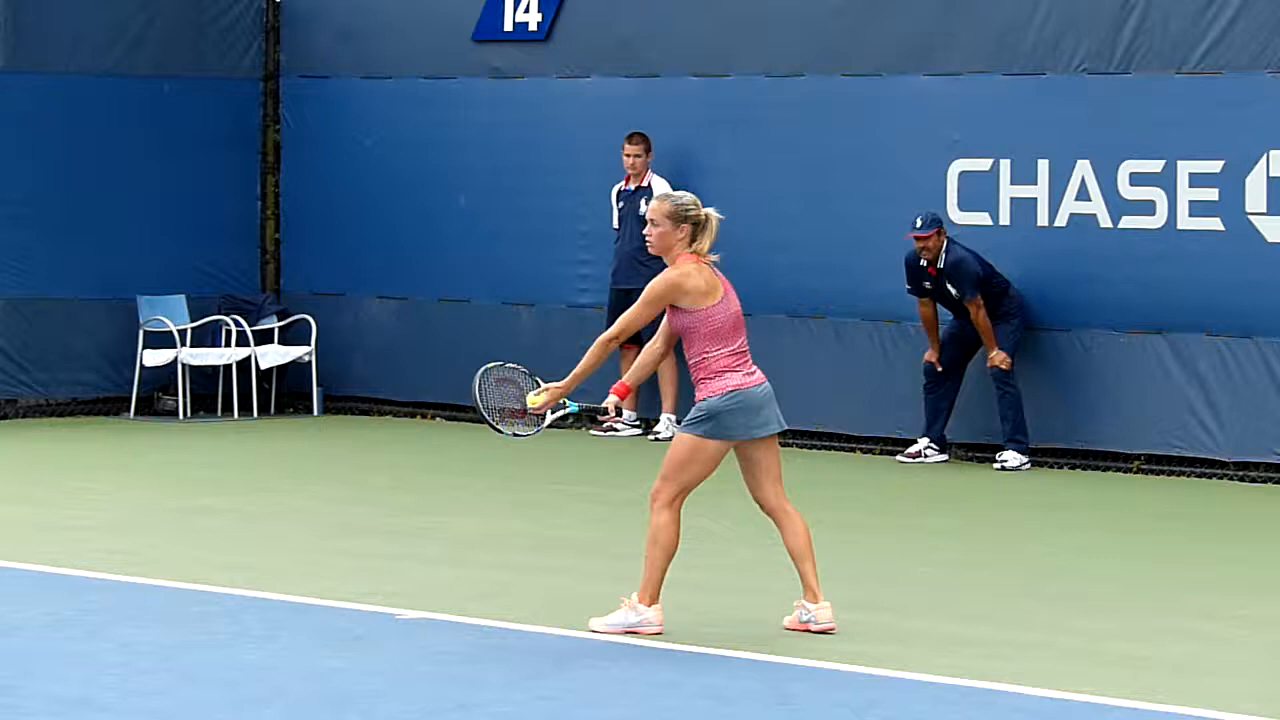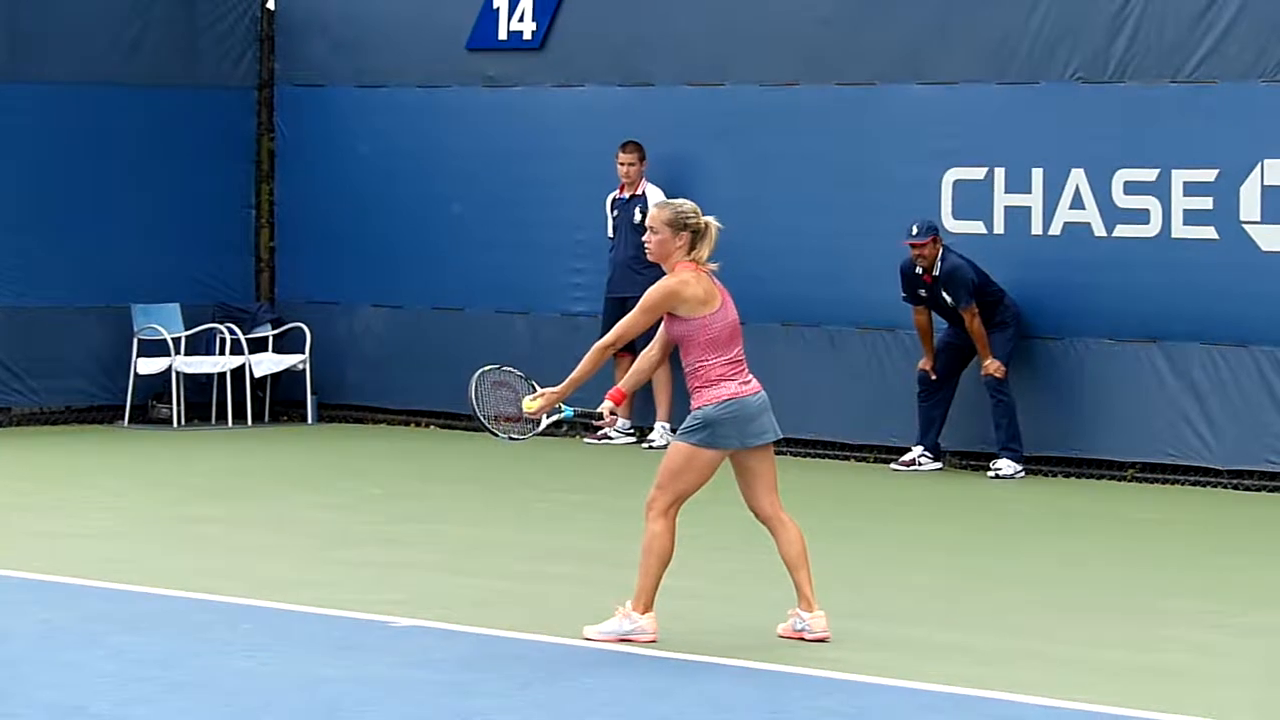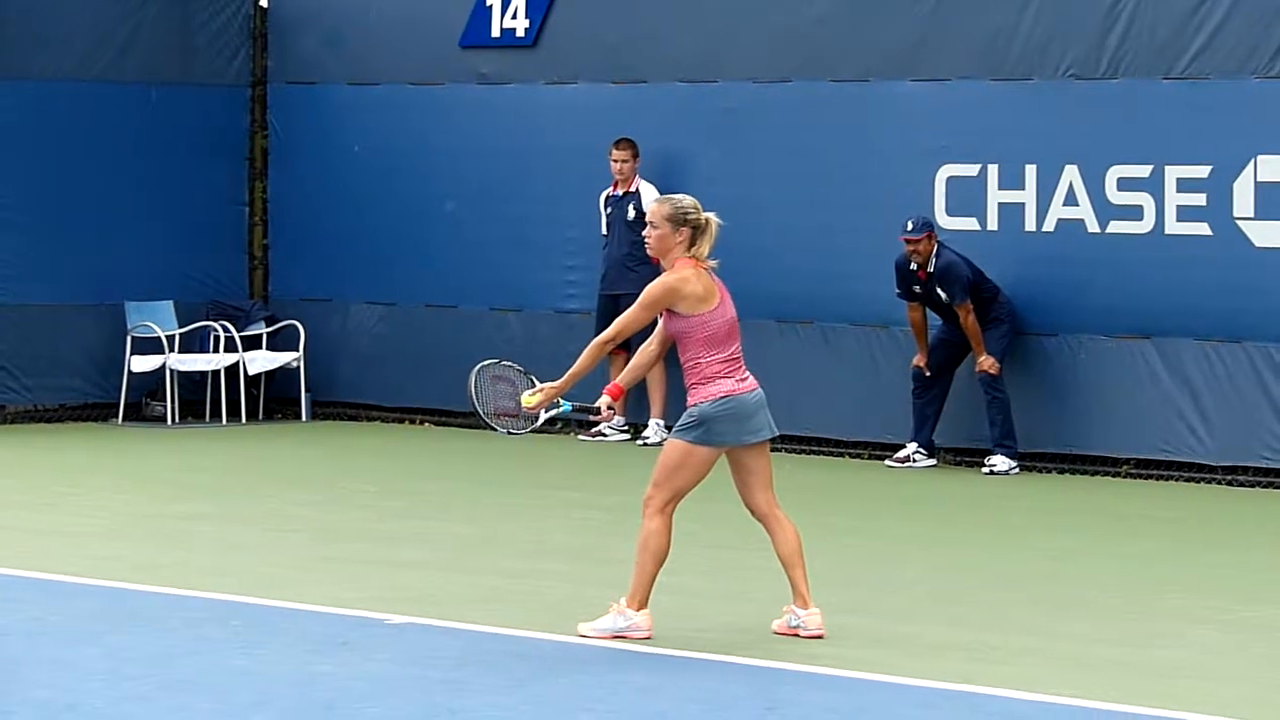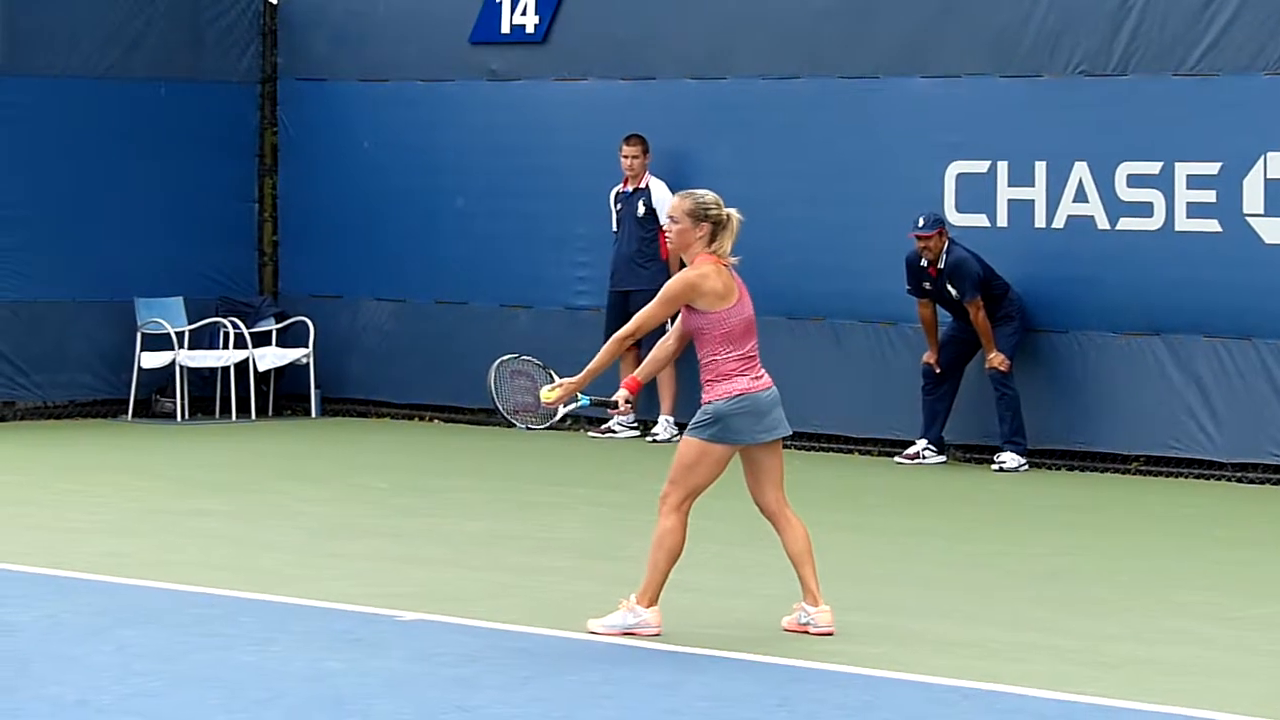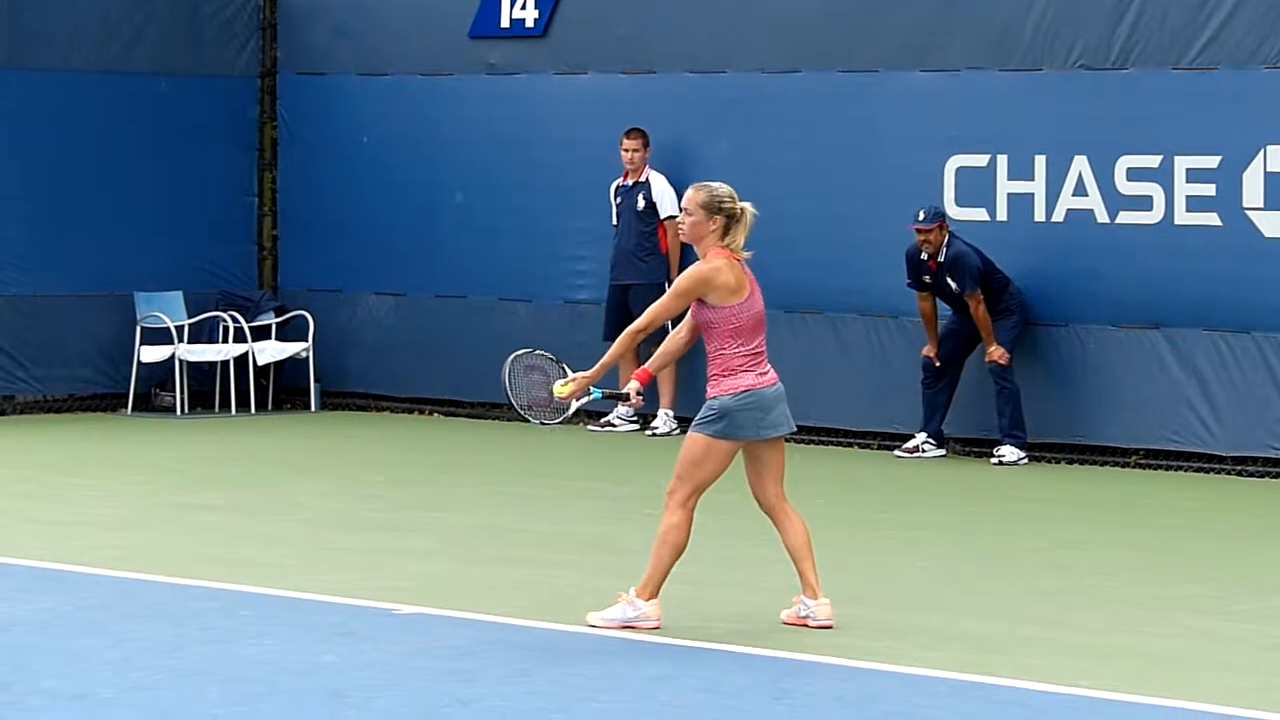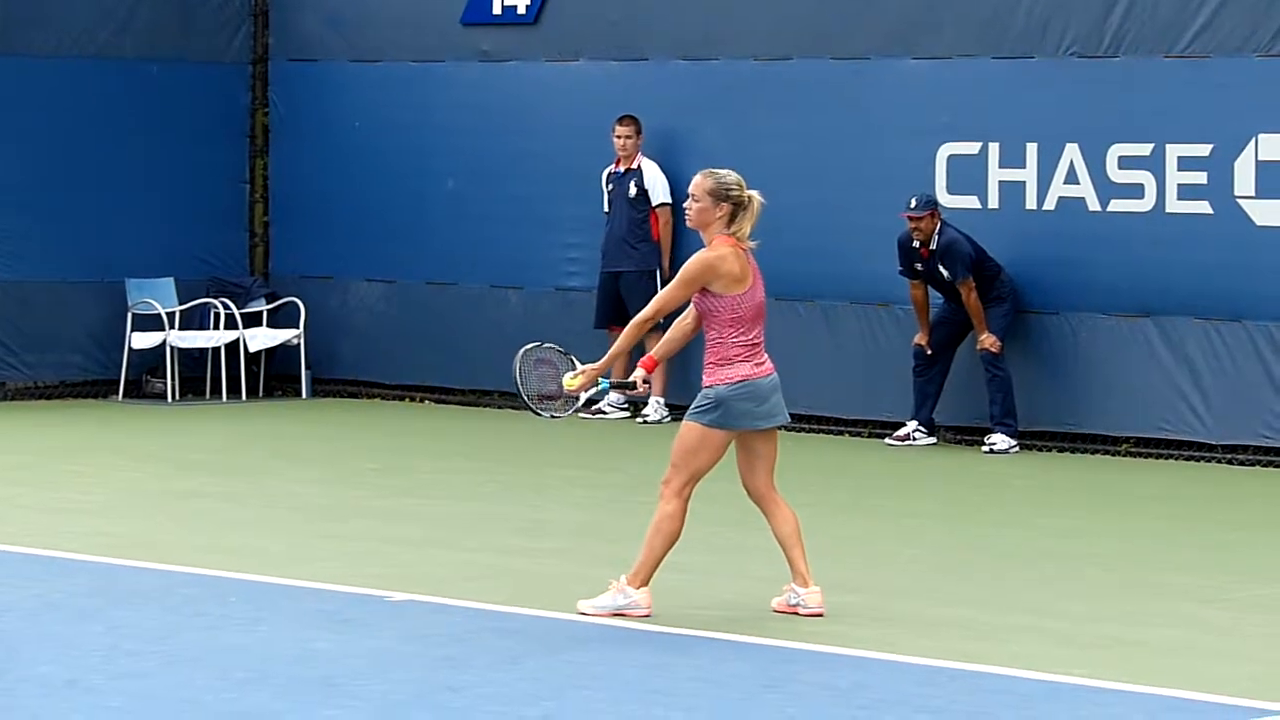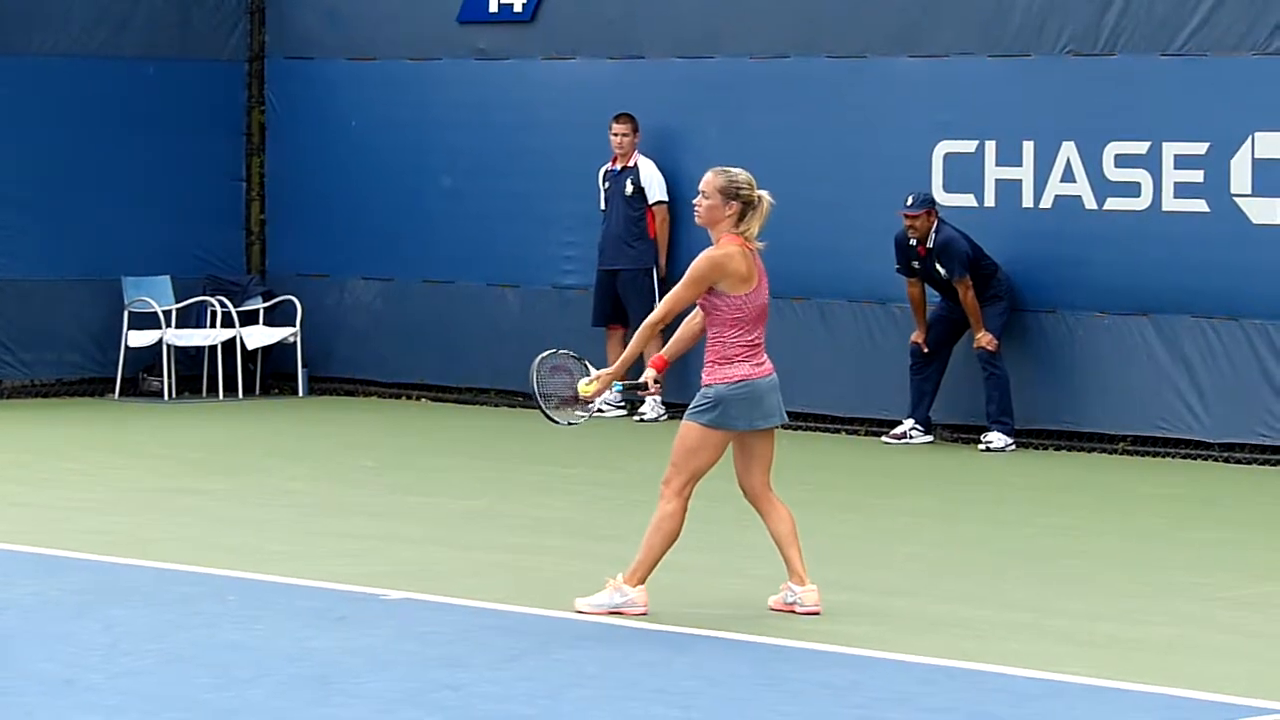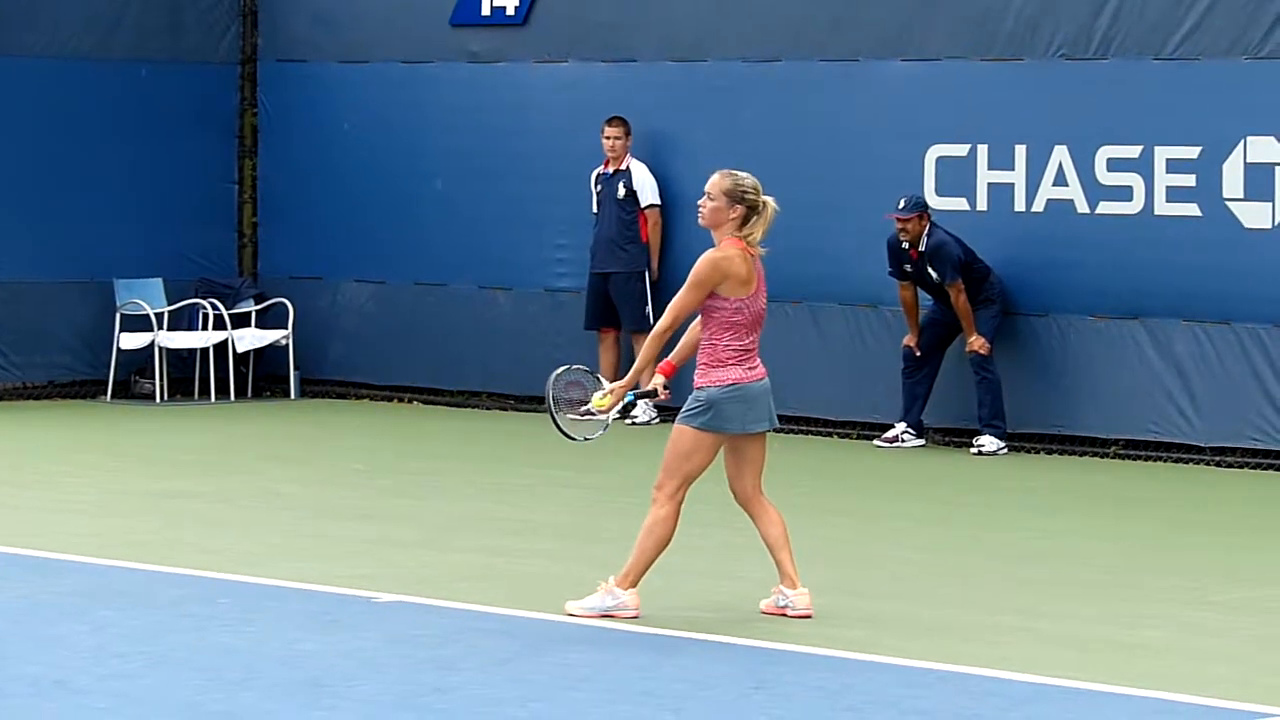
dt=0.7s
person 1, frame 1
left shoulder: (676, 278)
right shoulder: (700, 272)
left elbow: (612, 337)
right elbow: (659, 344)
left wrist: (565, 387)
right wrist: (619, 391)
left hip: (721, 402)
right hip: (754, 393)
left knee: (664, 498)
right knee: (774, 502)
left ankle: (644, 607)
right ankle: (815, 606)
person 1, frame 2
left shoulder: (675, 285)
right shoulder: (697, 279)
left elbow: (609, 344)
right elbow: (656, 351)
left wrist: (561, 392)
right wrist: (616, 397)
left hip: (718, 410)
right hip: (750, 403)
left knee: (659, 507)
right knee: (770, 510)
left ankle: (639, 615)
right ankle: (810, 613)
person 1, frame 3
left shoulder: (674, 282)
right shoulder: (697, 275)
left elbow: (608, 339)
right elbow: (654, 346)
left wrist: (559, 387)
right wrist: (614, 391)
left hip: (712, 407)
right hip: (746, 400)
left knee: (656, 504)
right knee: (765, 507)
left ankle: (633, 612)
right ankle: (805, 611)
person 1, frame 4
left shoulder: (695, 278)
right shoulder: (718, 272)
left elbow: (627, 334)
right elbow: (673, 340)
left wrist: (579, 381)
right wrist: (632, 385)
left hip: (728, 405)
right hip: (760, 397)
left knee: (673, 502)
right knee: (775, 506)
left ankle: (643, 609)
right ankle: (815, 608)
person 1, frame 5
left shoulder: (706, 271)
right shoulder: (731, 265)
left elbow: (641, 327)
right elbow: (684, 333)
left wrist: (592, 375)
right wrist: (642, 377)
left hip: (732, 400)
right hip: (764, 393)
left knee: (679, 498)
right knee: (774, 501)
left ankle: (643, 602)
right ankle: (815, 601)
person 1, frame 6
left shoulder: (712, 259)
right shoulder: (737, 253)
left elbow: (647, 316)
right elbow: (691, 320)
left wrist: (601, 366)
right wrist: (648, 365)
left hip: (728, 390)
right hip: (760, 383)
left knee: (674, 488)
right knee: (764, 491)
left ankle: (633, 590)
right ankle: (805, 589)
person 1, frame 7
left shoulder: (718, 257)
right shoulder: (745, 252)
left elbow: (657, 318)
right elbow: (699, 318)
left wrist: (616, 370)
right wrist: (658, 364)
left hip: (727, 389)
right hip: (759, 383)
left knee: (673, 489)
right knee: (759, 491)
left ankle: (629, 588)
right ankle: (802, 587)
person 1, frame 8
left shoulder: (718, 259)
right shoulder: (746, 256)
left elbow: (665, 325)
left wrist: (628, 381)
right wrist: (666, 370)
left hip: (720, 392)
right hip: (752, 388)
left knee: (666, 493)
right knee: (750, 494)
left ankle: (622, 592)
right ankle: (793, 591)
person 2, frame 1
left shoulder: (659, 187)
right shoulder: (617, 191)
right wrist: (621, 265)
left hip: (651, 280)
right hip: (621, 280)
right knee: (627, 346)
left ankle: (668, 418)
right ankle: (628, 417)
person 2, frame 2
left shoulder: (654, 195)
right shoulder: (612, 200)
left wrist: (662, 281)
right wrist: (617, 274)
left hip: (646, 289)
right hip: (616, 288)
right knee: (622, 354)
left ankle: (662, 427)
right ankle: (623, 425)
person 2, frame 3
left shoulder: (647, 193)
right shoulder: (606, 197)
right wrist: (609, 275)
left hip: (640, 287)
right hip: (610, 287)
right knee: (616, 352)
left ankle: (657, 424)
right ankle: (616, 422)
person 2, frame 4
left shoulder: (657, 190)
right shoulder: (616, 194)
right wrist: (620, 273)
left hip: (651, 284)
right hip: (620, 283)
right knee: (626, 349)
left ankle: (666, 421)
right ankle: (625, 418)
person 2, frame 5
left shoulder: (658, 184)
right shoulder: (616, 187)
left elbow: (673, 232)
left wrist: (673, 276)
right wrist: (620, 266)
left hip: (650, 279)
right hip: (620, 277)
left knee: (659, 344)
left ankle: (666, 415)
right ankle: (625, 412)
person 2, frame 6
left shoulder: (650, 171)
right shoulder: (608, 174)
left elbow: (665, 219)
left wrist: (664, 262)
right wrist: (611, 253)
left hip: (642, 266)
right hip: (611, 265)
left knee: (651, 330)
right knee: (616, 329)
left ankle: (657, 402)
right ankle: (616, 399)
person 2, frame 7
left shoulder: (647, 169)
right shoulder: (605, 172)
left elbow: (662, 217)
left wrist: (661, 261)
right wrist: (608, 251)
left hip: (639, 265)
right hip: (608, 263)
right knee: (613, 328)
left ankle: (654, 400)
right ankle: (612, 397)
person 2, frame 8
left shoulder: (639, 172)
right shoulder: (597, 175)
left elbow: (654, 220)
left wrist: (654, 264)
right wrist: (599, 255)
left hip: (632, 268)
right hip: (600, 266)
left knee: (640, 332)
right knee: (606, 331)
left ankle: (646, 404)
person 3, frame 1
left shoulder: (959, 261)
right shoulder: (914, 261)
left elbow: (977, 309)
right elbow: (926, 304)
left wrist: (993, 351)
right wrist: (934, 347)
left hip: (1003, 312)
right hip: (964, 317)
left knee: (999, 370)
right knee: (936, 368)
left ankle: (1016, 451)
right ankle: (933, 444)
person 3, frame 2
left shoulder: (955, 268)
right shoulder: (909, 269)
left elbow: (972, 317)
right elbow: (921, 312)
left wrist: (987, 359)
right wrist: (928, 356)
left hip: (998, 321)
right hip: (959, 326)
left knee: (994, 378)
right knee: (929, 377)
left ankle: (1010, 459)
right ankle: (927, 451)
person 3, frame 3
left shoulder: (949, 265)
right shoulder: (904, 265)
left elbow: (966, 313)
right elbow: (915, 309)
left wrist: (981, 355)
right wrist: (923, 352)
left hip: (993, 317)
right hip: (954, 322)
left knee: (988, 375)
right knee: (924, 374)
left ankle: (1005, 455)
right ankle: (921, 448)
person 3, frame 4
left shoulder: (960, 262)
right shoulder: (914, 262)
left elbow: (977, 310)
right elbow: (925, 306)
left wrist: (991, 353)
right wrist: (933, 349)
left hip: (1003, 315)
right hip: (964, 319)
left knee: (998, 372)
right knee: (934, 370)
left ankle: (1014, 452)
right ankle: (930, 445)
person 3, frame 5
left shoulder: (960, 255)
right shoulder: (914, 255)
left elbow: (977, 303)
right elbow: (925, 299)
left wrist: (991, 346)
right wrist: (933, 343)
left hip: (1003, 308)
right hip: (964, 313)
left knee: (998, 365)
right knee: (934, 364)
left ankle: (1014, 445)
right ankle: (930, 438)
person 3, frame 6
left shoulder: (952, 243)
right shoulder: (906, 242)
left elbow: (969, 291)
right elbow: (917, 287)
left wrist: (983, 334)
right wrist: (924, 331)
left hip: (994, 297)
right hip: (955, 301)
left knee: (990, 354)
right knee: (924, 352)
left ankle: (1005, 433)
right ankle: (921, 426)
person 3, frame 7
left shoulder: (949, 241)
right shoulder: (903, 241)
left elbow: (966, 289)
right elbow: (914, 285)
left wrist: (979, 332)
right wrist: (921, 329)
left hip: (991, 294)
right hip: (952, 299)
left knee: (987, 352)
right knee: (921, 350)
left ankle: (1001, 432)
right ankle: (918, 425)
person 3, frame 8
left shoulder: (941, 245)
right shoulder: (896, 244)
left elbow: (958, 293)
right elbow: (907, 288)
left wrist: (972, 336)
right wrist: (914, 332)
left hip: (983, 298)
right hip: (945, 303)
left knee: (978, 355)
right knee: (914, 354)
left ankle: (993, 435)
right ankle: (910, 428)
